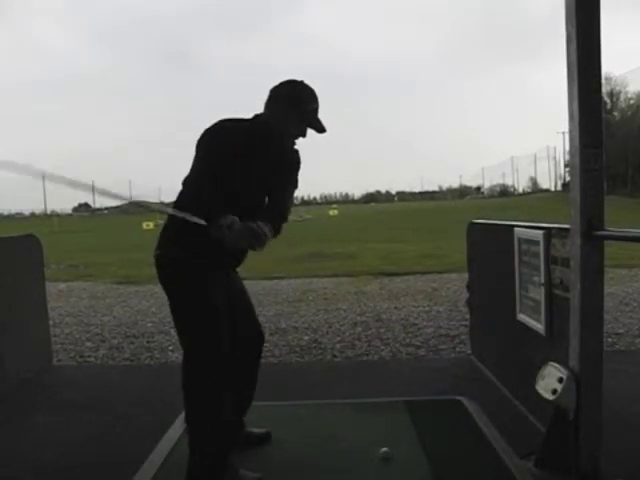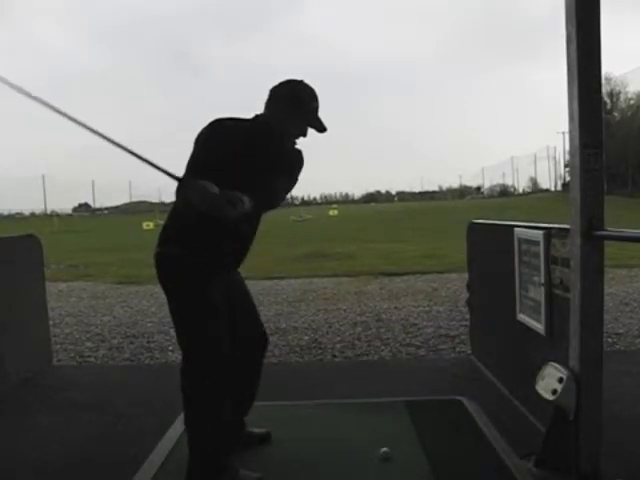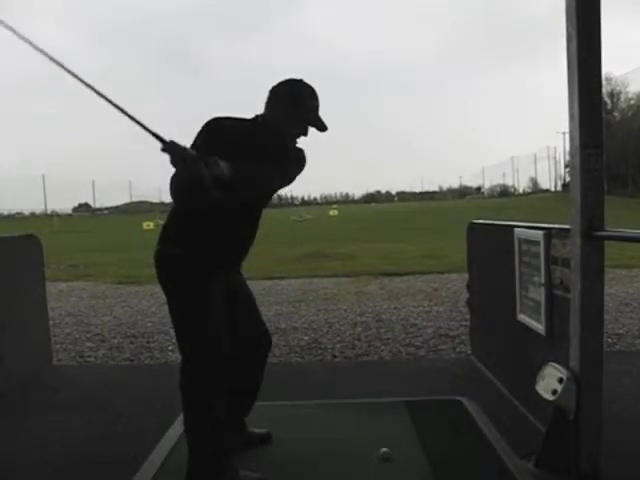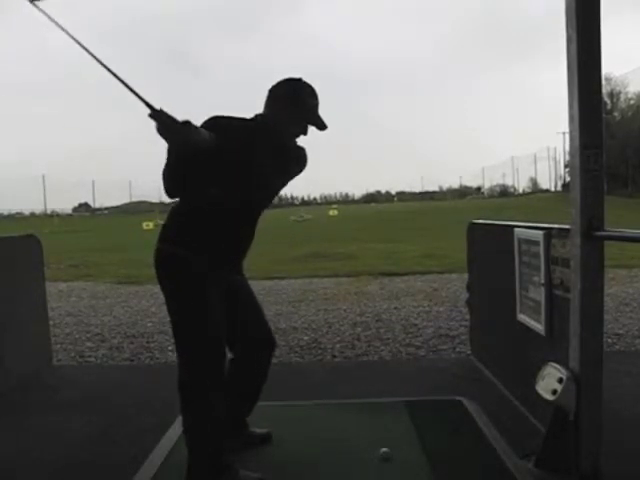
dt=0.3s
person 1, frame 1
left shoulder: (286, 157)
right shoulder: (224, 136)
left elbow: (280, 203)
right elbow: (198, 193)
left wrist: (264, 226)
right wrist: (222, 222)
left hip: (219, 262)
right hip: (186, 258)
left knee: (248, 341)
right knee: (209, 357)
left ankle: (229, 428)
person 1, frame 2
left shoulder: (288, 157)
right shoulder: (222, 134)
left elbow: (272, 193)
right elbow: (187, 189)
left wrist: (243, 202)
right wrist: (202, 194)
left hip: (221, 263)
right hip: (185, 258)
left knee: (250, 342)
right knee: (208, 357)
left ankle: (229, 429)
person 1, frame 3
left shoulder: (291, 157)
right shoulder: (221, 131)
left elbow: (261, 182)
right elbow: (181, 193)
left wrist: (223, 172)
right wrist: (191, 171)
left hip: (223, 263)
right hip: (184, 258)
left knee: (253, 343)
right knee: (206, 358)
left ankle: (229, 428)
person 1, frame 4
left shoulder: (292, 156)
right shoulder: (221, 129)
left elbow: (254, 178)
right elbow: (175, 187)
left wrist: (207, 146)
right wrist: (180, 145)
left hip: (225, 263)
right hip: (184, 257)
left knee: (257, 343)
right knee: (204, 359)
left ankle: (231, 427)
